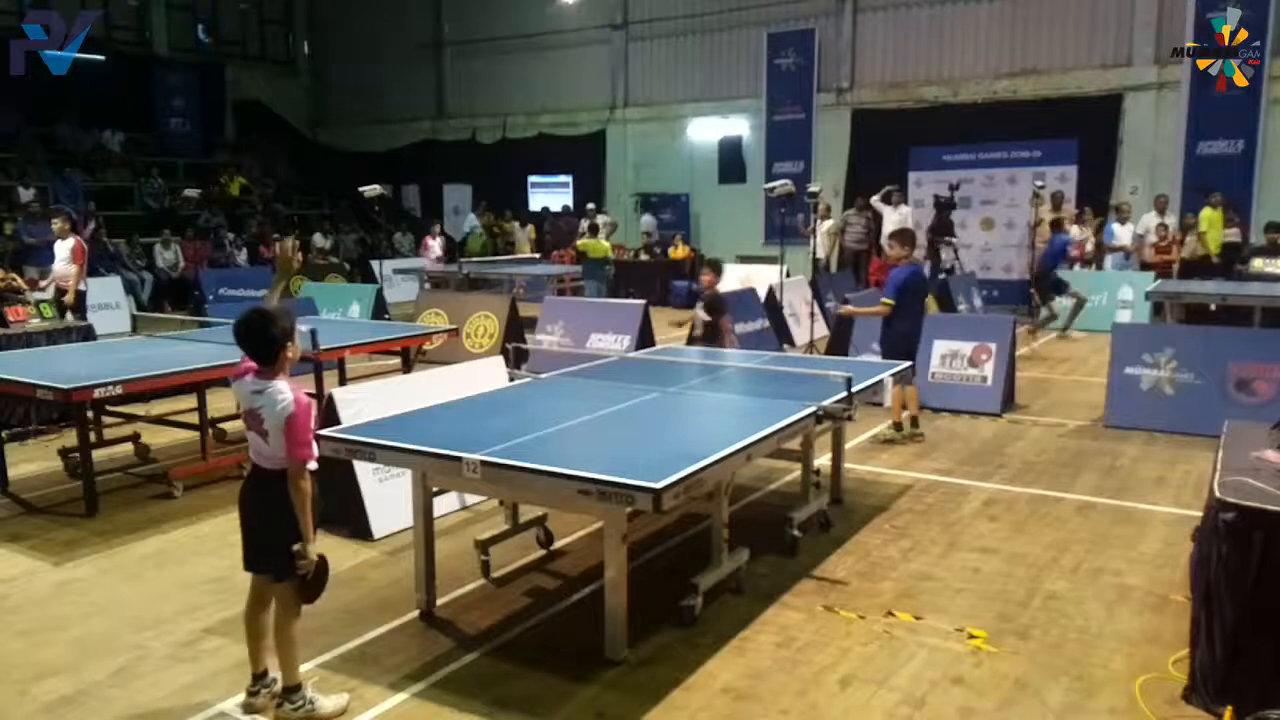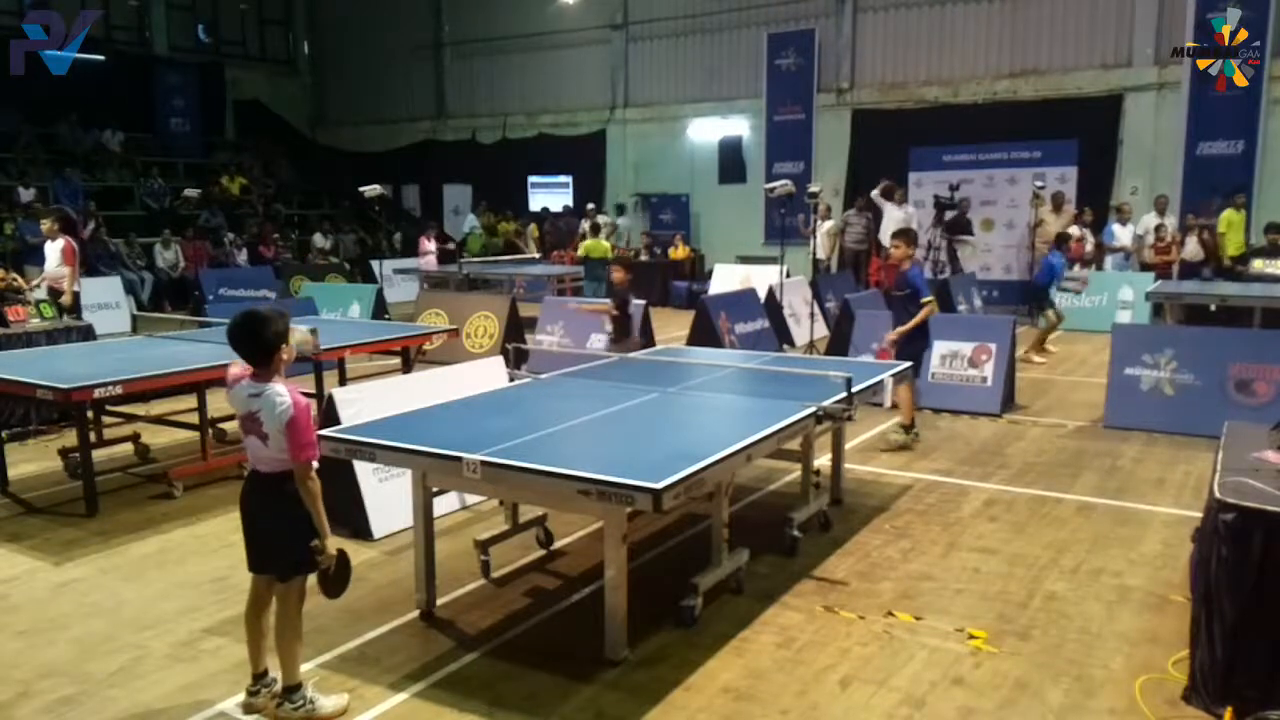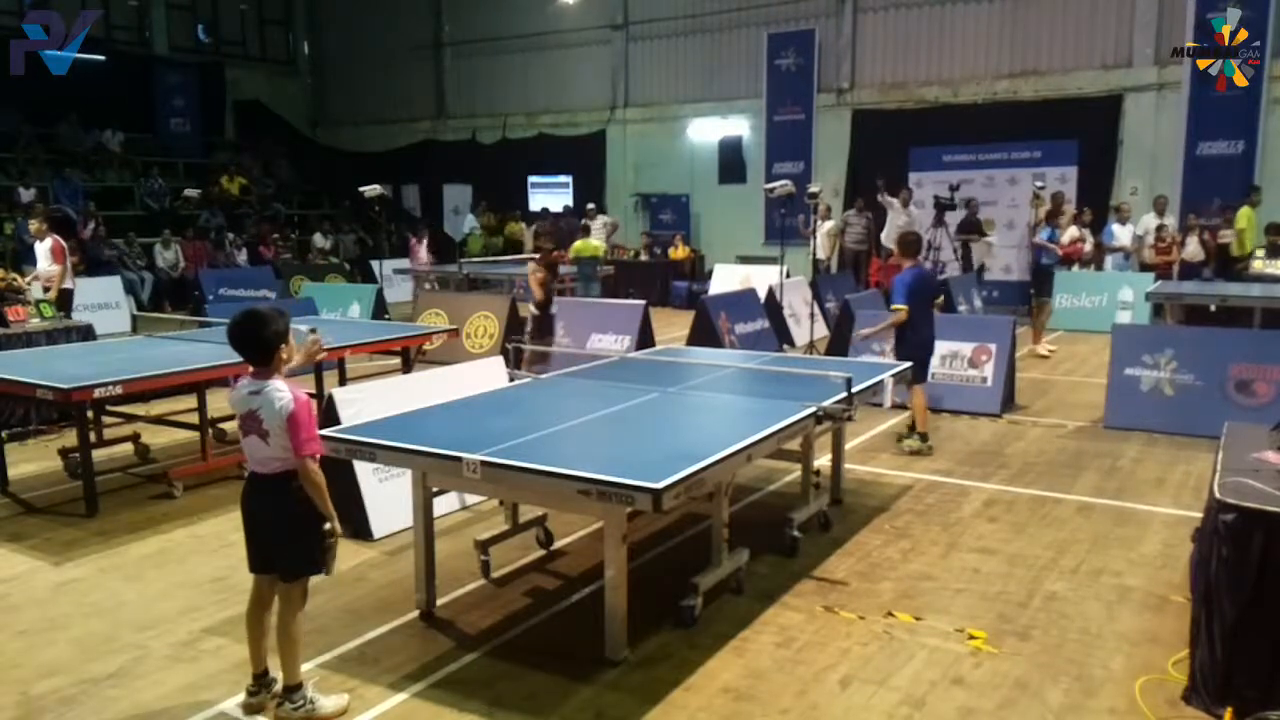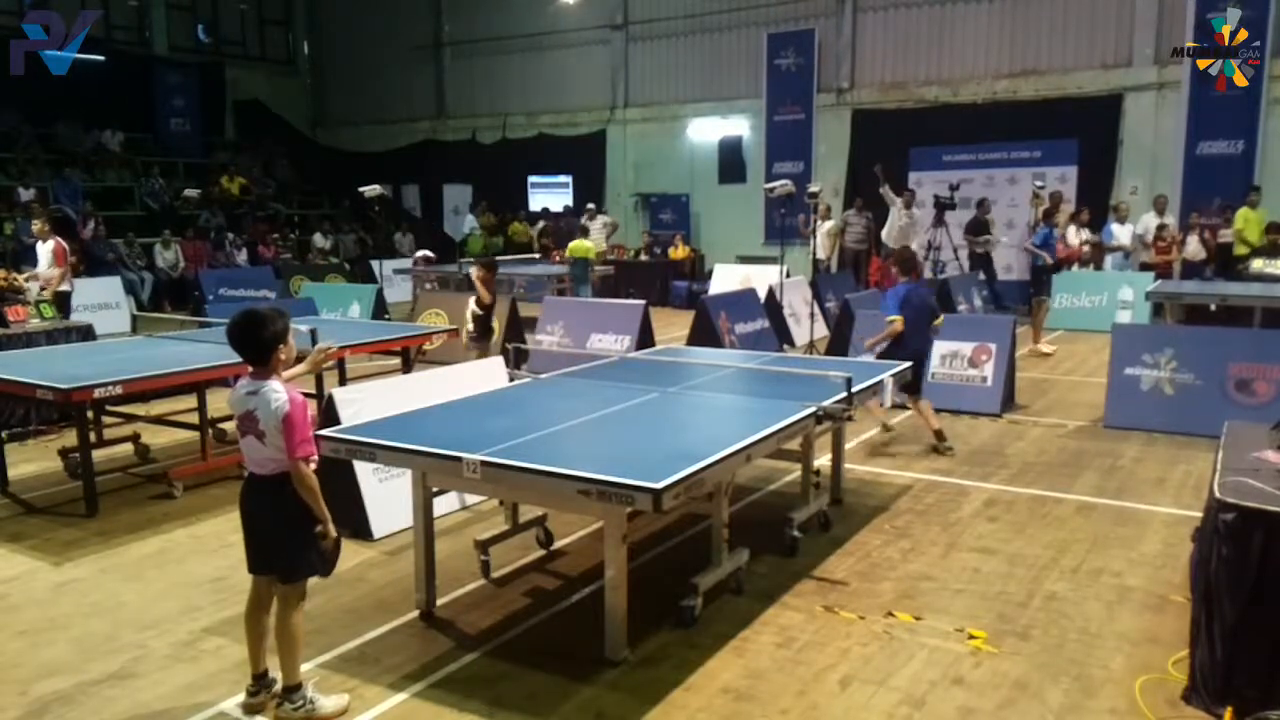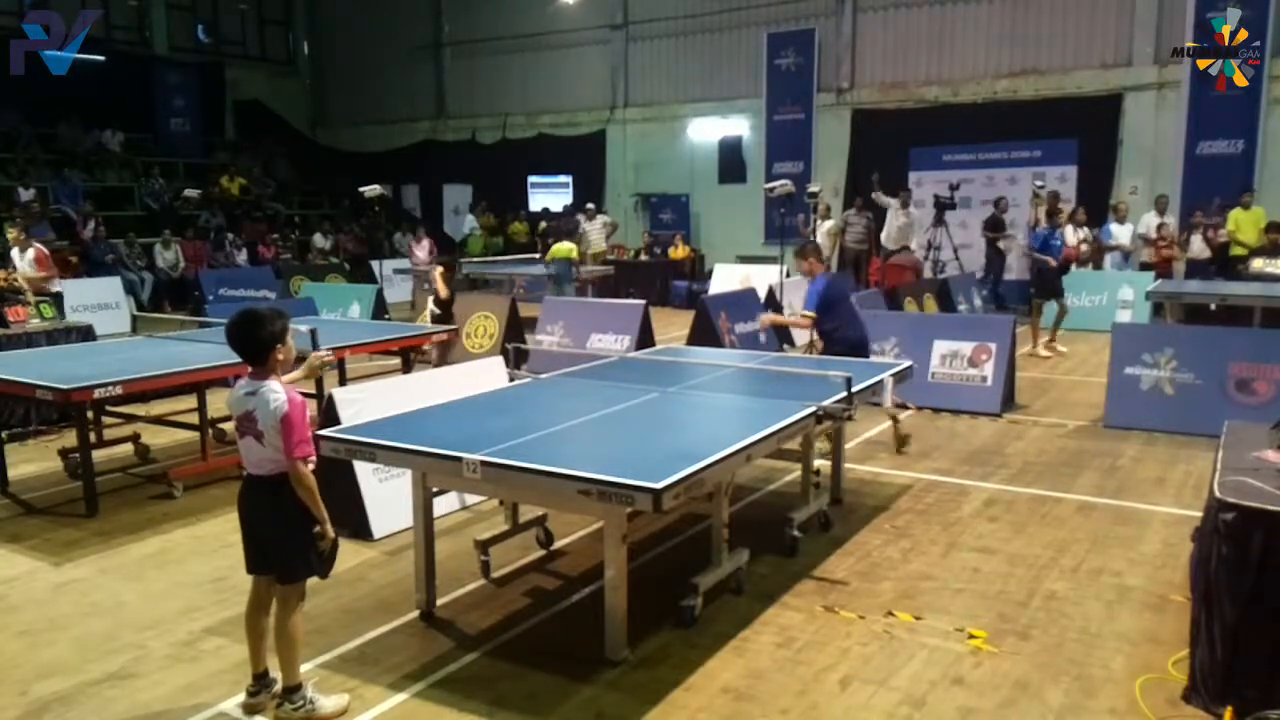
dt=0.5s
person 1, frame 1
left shoulder: (245, 377)
right shoulder: (294, 403)
left elbow: (256, 341)
right elbow: (299, 478)
right wrist: (308, 537)
left hip: (255, 489)
right hip: (281, 497)
left knee: (261, 591)
right knee: (288, 601)
left ankle: (258, 685)
person 1, frame 2
left shoulder: (238, 387)
right shoulder: (293, 404)
left elbow: (241, 363)
right elbow: (305, 475)
left wrist: (271, 328)
right wrist: (324, 532)
left hip: (255, 491)
right hip: (286, 498)
left knee: (261, 591)
right knee: (290, 599)
left ankle: (260, 684)
person 1, frame 3
left shoulder: (240, 390)
right shoulder: (294, 401)
right elbow: (308, 470)
left wrist: (299, 360)
right wrist: (331, 517)
left hip: (255, 491)
right hip: (289, 498)
left knee: (262, 591)
right knee: (292, 599)
left ankle: (259, 684)
person 1, frame 4
left shoulder: (240, 390)
right shoulder: (291, 403)
right elbow: (300, 472)
left wrist: (307, 367)
right wrist: (326, 519)
left hip: (254, 493)
right hip: (285, 499)
left knee: (261, 592)
right knee: (290, 600)
left ankle: (259, 684)
person 1, frame 5
left shoulder: (239, 391)
right shoulder: (290, 403)
right elbow: (298, 472)
left wrist: (301, 373)
right wrist: (324, 520)
left hip: (252, 494)
right hip: (284, 500)
left knee: (261, 593)
right knee: (290, 600)
left ankle: (260, 685)
person 2, frame 1
left shoulder: (897, 274)
right shoulder: (919, 272)
left elbow: (885, 309)
right elbow: (924, 306)
left wrist: (855, 311)
left hip: (896, 336)
right hip: (911, 334)
left knee: (895, 380)
right knee: (908, 379)
left ankle: (897, 429)
right ankle: (914, 426)
person 2, frame 2
left shoulder: (914, 274)
right shoulder: (898, 273)
left elbow: (929, 307)
left wrist: (905, 328)
right wrist: (897, 332)
left hip: (913, 337)
right hip: (905, 337)
left knee: (902, 380)
right knee: (906, 381)
left ankle: (904, 431)
right ankle: (909, 426)
person 2, frame 3
left shoulder: (901, 279)
right shoulder: (928, 275)
left elbow: (900, 315)
right elbow: (938, 303)
left wrist: (872, 331)
left hip: (910, 342)
right hip: (926, 339)
left knee: (915, 386)
right knee: (916, 385)
left ankle: (922, 438)
right ankle: (914, 429)
person 2, frame 4
left shoulder: (894, 293)
right shoulder: (926, 293)
left elbow: (897, 326)
right elbow: (937, 325)
left wrist: (875, 341)
left hip: (899, 351)
right hip: (919, 353)
right knee: (915, 395)
left ankle: (885, 426)
right ankle: (941, 440)
person 2, frame 5
left shoulder: (816, 287)
right shoulder: (841, 279)
left elbow: (806, 322)
left wrist: (775, 319)
left hip: (838, 344)
right hip: (859, 340)
right ankle: (896, 425)
